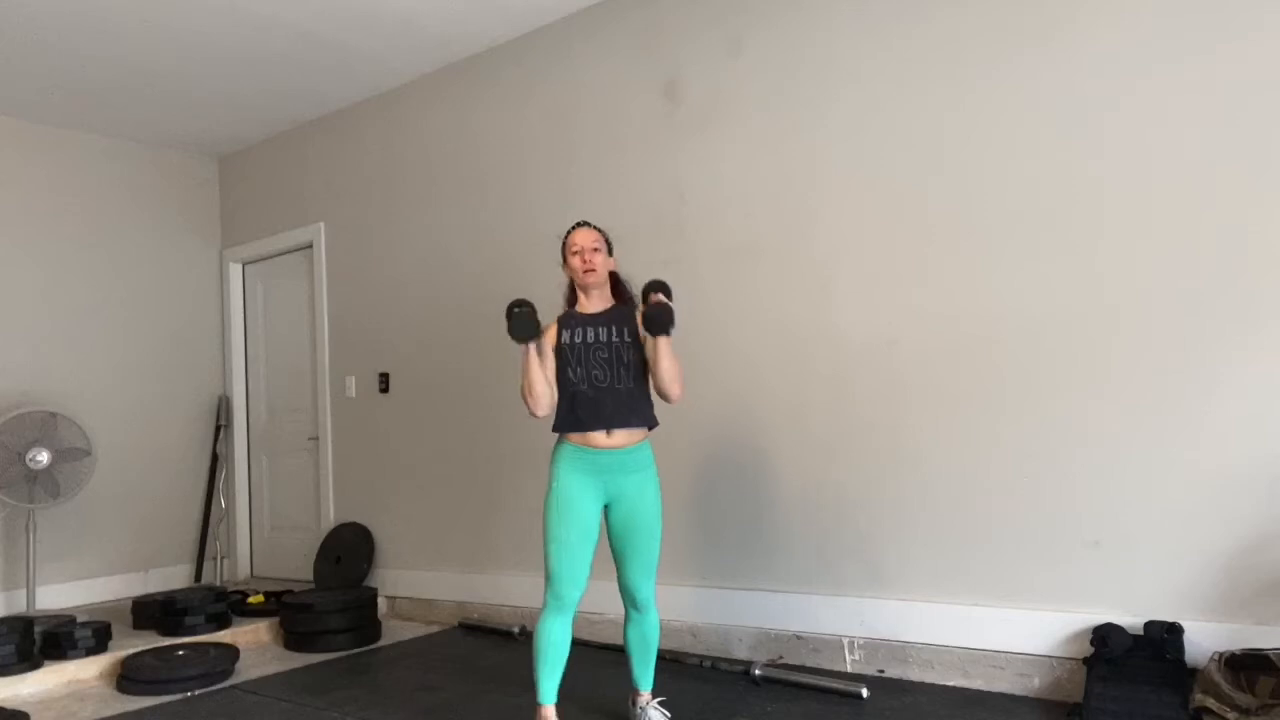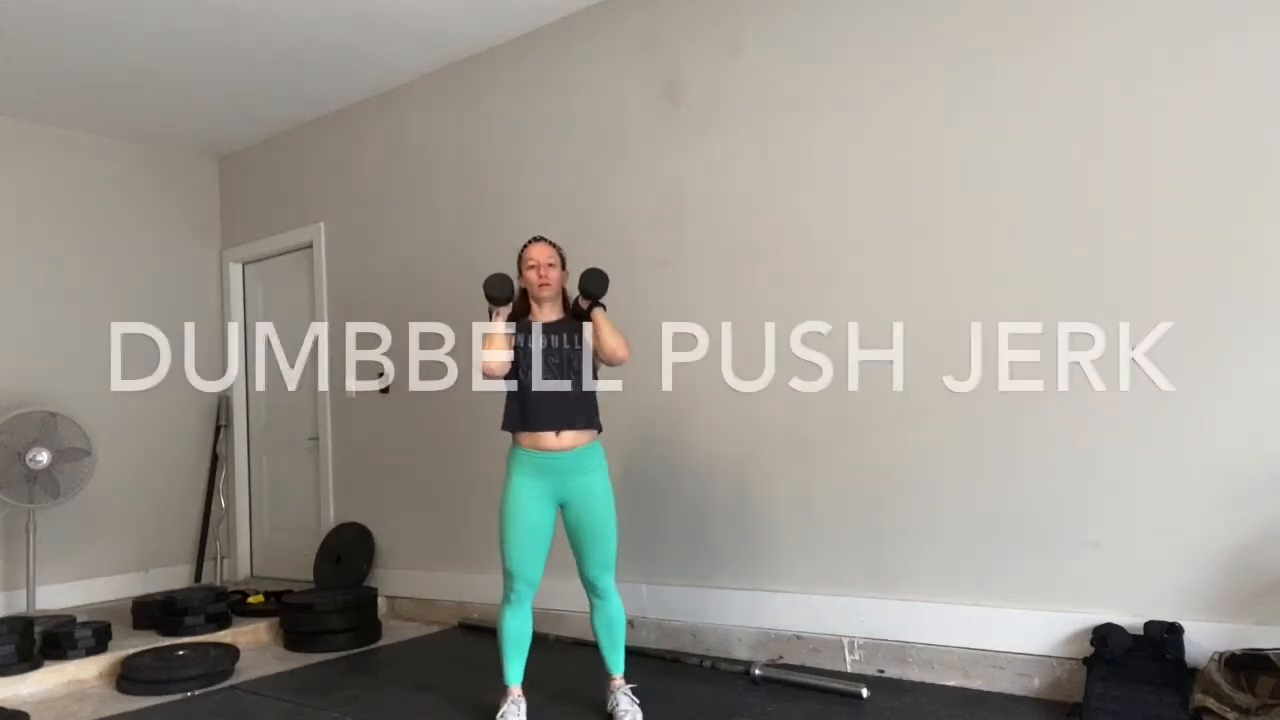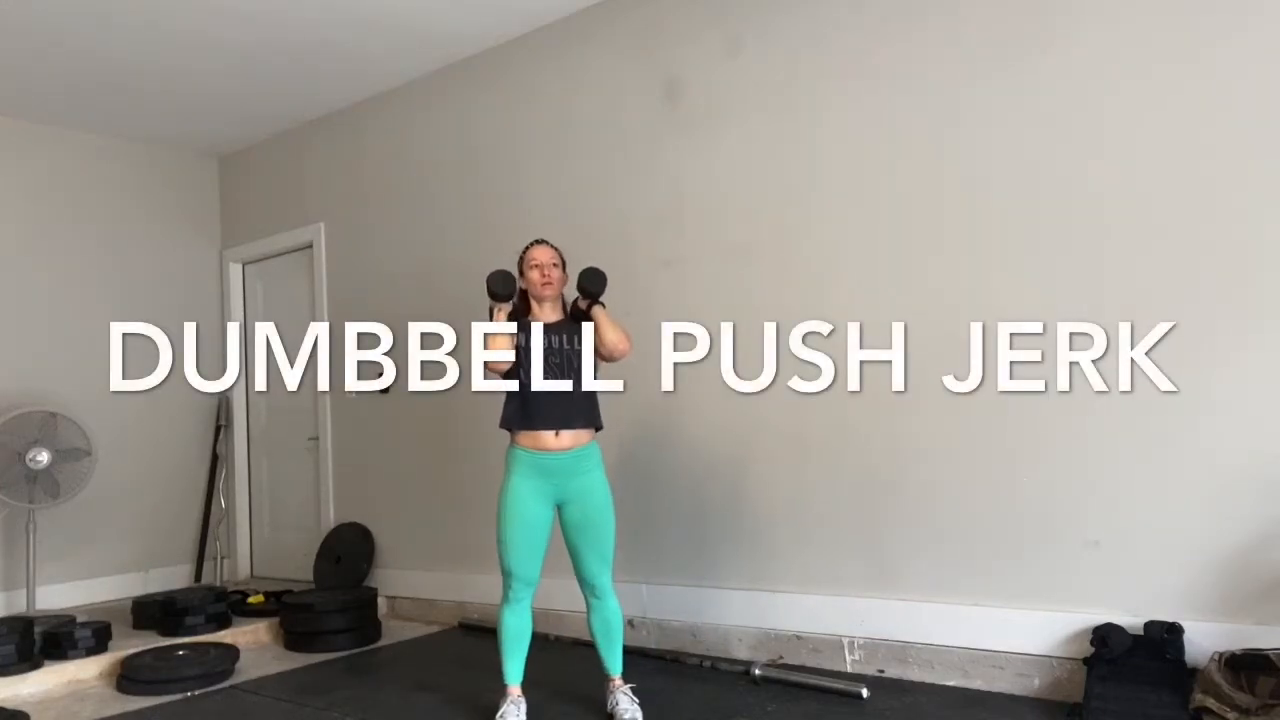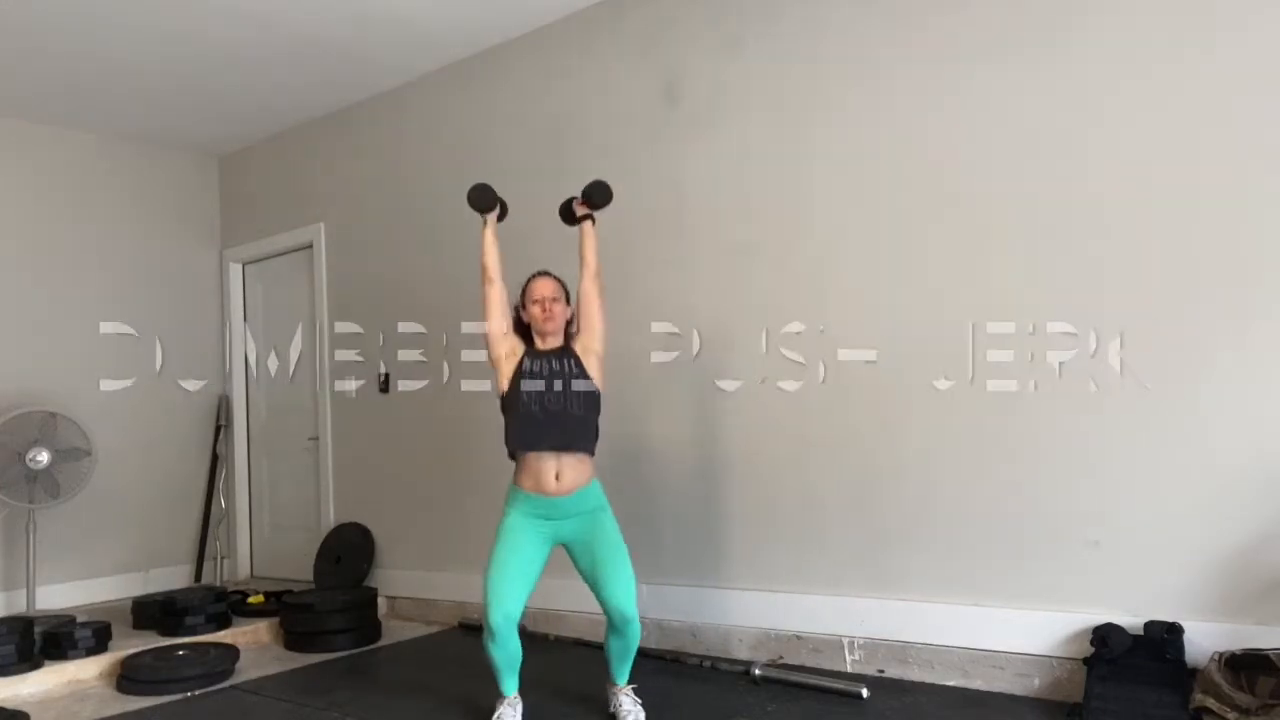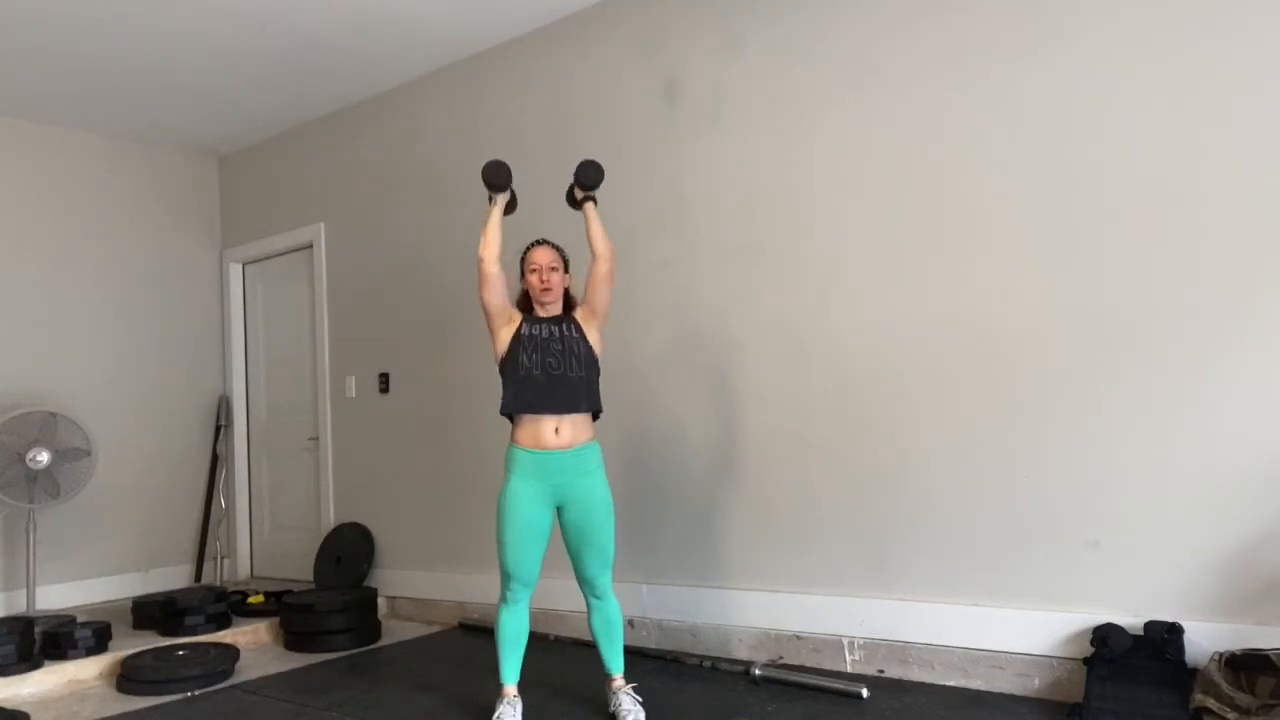
dt=1s
person 1, frame 1
left shoulder: (639, 319)
right shoulder: (557, 330)
left elbow: (672, 391)
right elbow: (540, 408)
left wrist: (662, 330)
right wrist: (528, 346)
left hip: (635, 467)
right hip: (576, 467)
left knee: (640, 595)
right knee: (563, 595)
person 1, frame 2
left shoulder: (583, 328)
right shoulder: (513, 330)
left elbow: (618, 354)
right elbow: (492, 367)
left wrist: (594, 308)
right wrist: (499, 315)
left hip: (585, 466)
right hip: (529, 470)
left knee: (601, 583)
right knee: (518, 587)
person 1, frame 3
left shoulder: (583, 328)
right shoulder: (512, 328)
left elbow: (619, 348)
right elbow: (496, 363)
left wrist: (594, 305)
right wrist: (500, 311)
left hip: (582, 467)
right hip: (527, 469)
left knee: (598, 583)
right knee: (518, 587)
person 1, frame 4
left shoulder: (585, 352)
right shoulder: (510, 356)
left elbow: (590, 276)
right elbow: (492, 280)
left wrist: (586, 220)
right wrist: (490, 221)
left hip: (586, 508)
right hip: (527, 513)
left knee: (624, 612)
right knee: (499, 618)
person 1, frame 5
left shoulder: (585, 323)
right shoulder: (510, 326)
left elbow: (604, 261)
right elbow: (487, 264)
left wrist: (587, 203)
right wrist: (498, 205)
left hip: (583, 467)
right hip: (526, 471)
left knee: (598, 585)
right knee: (516, 588)
